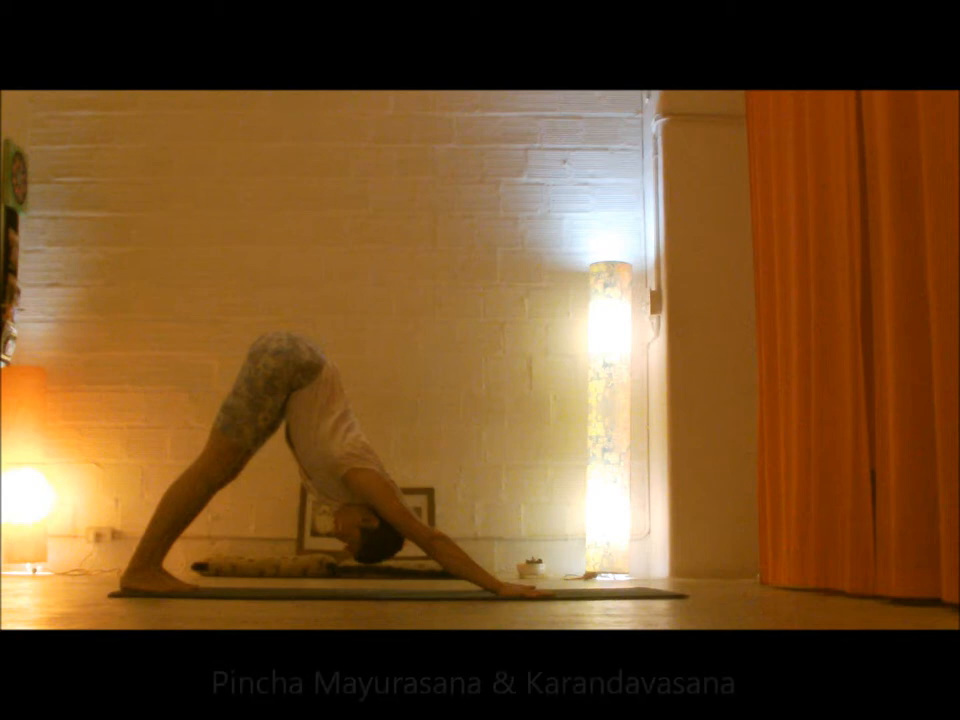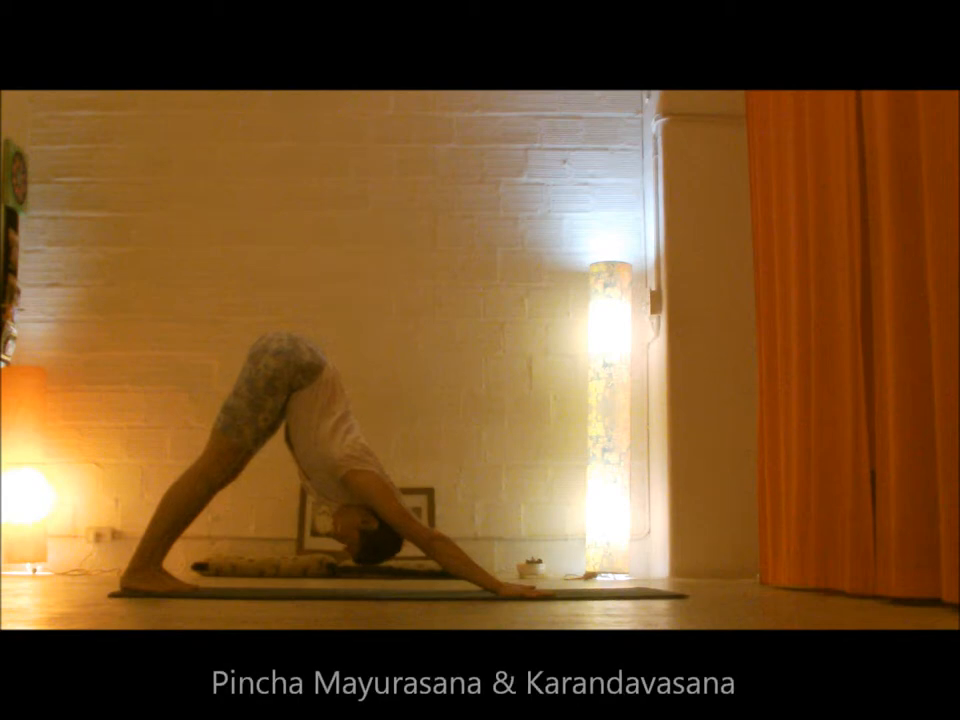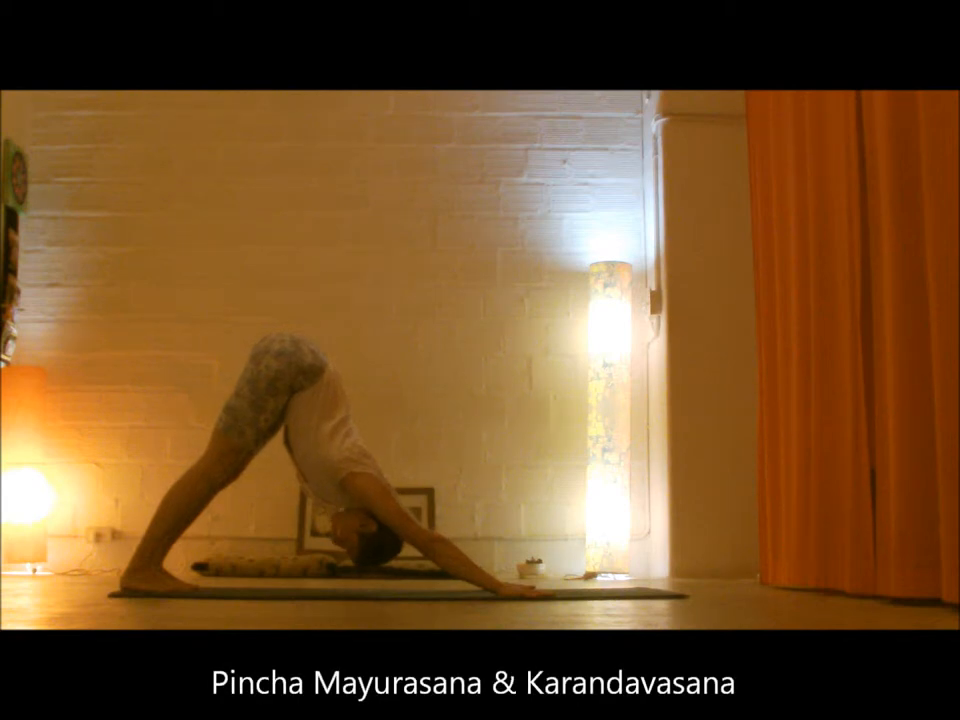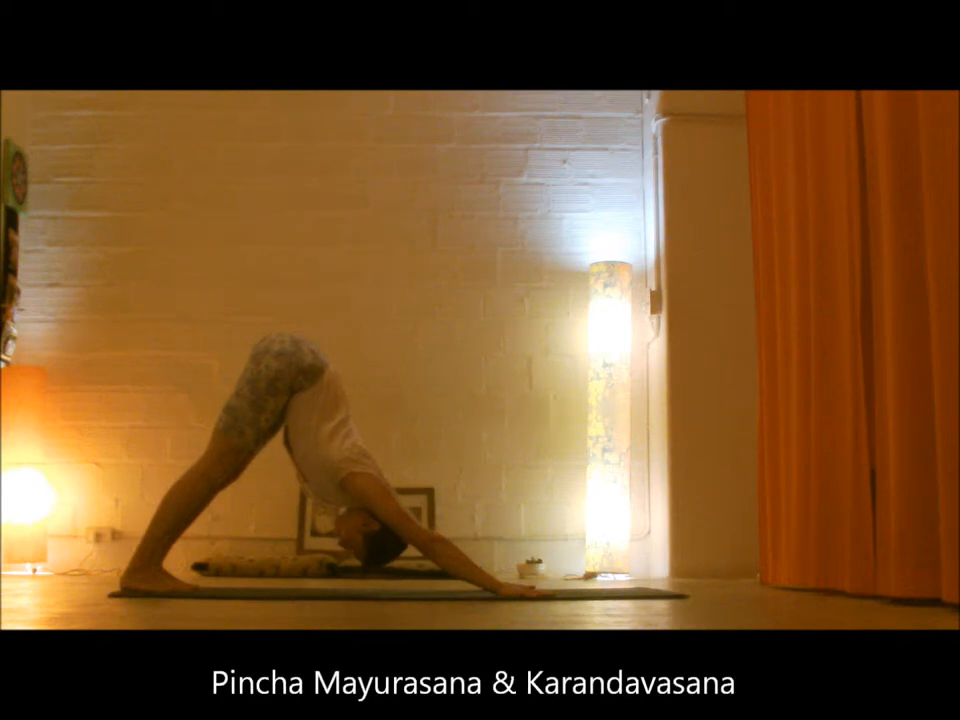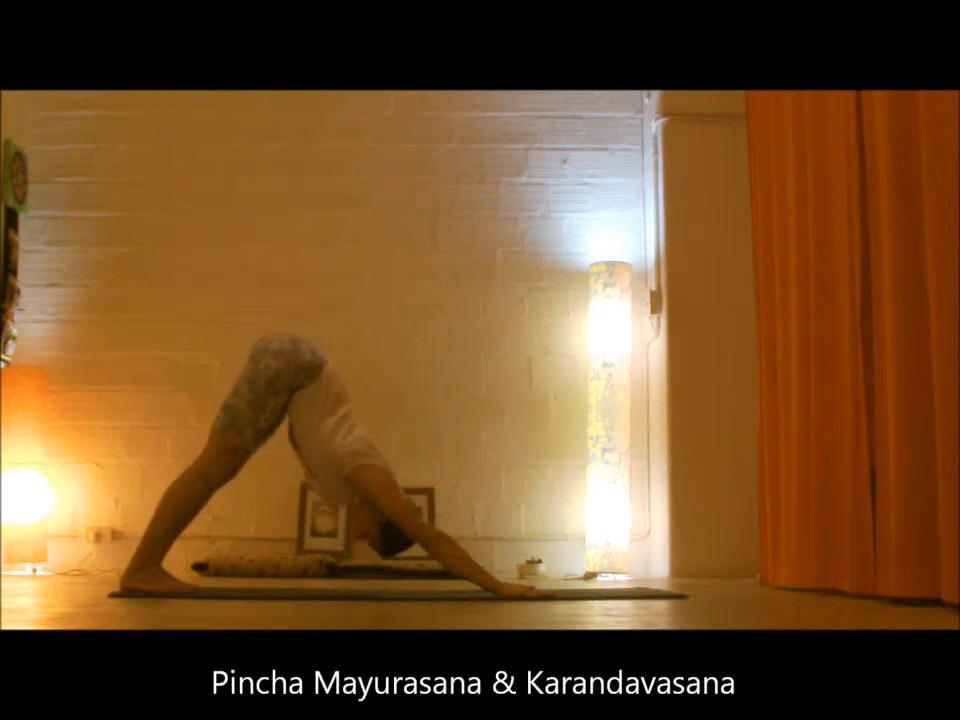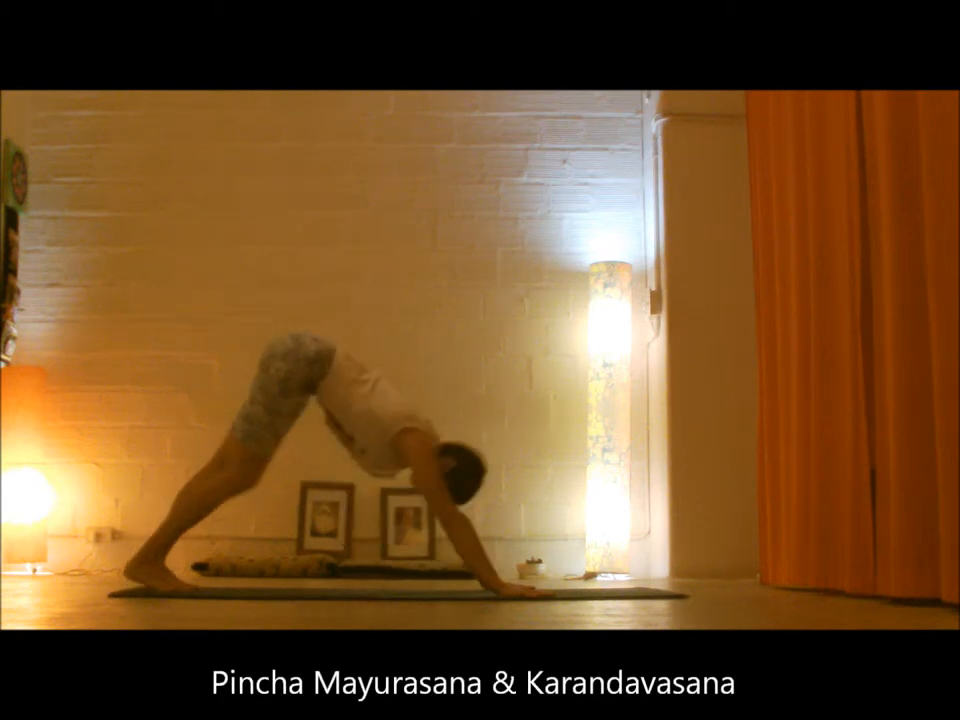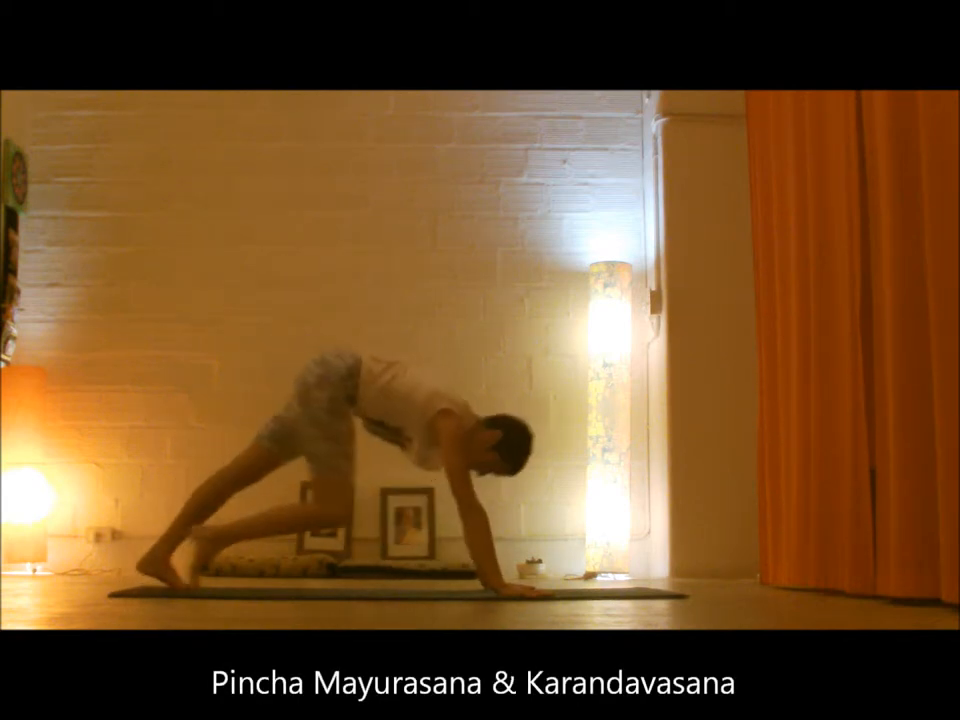
dt=0.3s
person 1, frame 1
right shoulder: (361, 480)
left elbow: (429, 538)
right elbow: (431, 539)
left hip: (289, 367)
right hip: (283, 358)
left knee: (223, 472)
right knee: (213, 467)
left ankle: (149, 566)
right ankle: (141, 567)
person 1, frame 2
right shoulder: (360, 482)
left elbow: (428, 539)
right elbow: (430, 539)
left hip: (291, 368)
right hip: (284, 359)
left knee: (225, 472)
right knee: (213, 467)
left ankle: (150, 567)
right ankle: (141, 568)
person 1, frame 3
right shoulder: (358, 484)
left elbow: (429, 542)
right elbow: (430, 542)
left hip: (291, 367)
right hip: (285, 360)
left knee: (225, 473)
right knee: (215, 468)
left ankle: (149, 566)
right ankle: (140, 567)
person 1, frame 4
right shoulder: (359, 484)
left elbow: (428, 542)
right elbow: (429, 541)
left hip: (293, 370)
right hip: (286, 362)
left knee: (226, 473)
right knee: (214, 468)
left ankle: (150, 566)
right ankle: (141, 568)
person 1, frame 5
left shoulder: (373, 483)
right shoulder: (368, 479)
left elbow: (432, 539)
right elbow: (432, 538)
left hip: (290, 368)
right hip: (285, 361)
left knee: (222, 471)
right knee: (212, 467)
left ankle: (149, 566)
right ankle: (140, 568)
person 1, frame 6
left shoulder: (422, 444)
right shoulder: (418, 444)
left elbow: (450, 519)
right elbow: (450, 518)
left wrist: (485, 577)
right wrist: (496, 584)
left hip: (303, 365)
right hip: (299, 359)
left knee: (227, 467)
right knee: (239, 475)
left ankle: (153, 562)
right ankle: (146, 558)
person 1, frame 7
left shoulder: (462, 429)
right shoulder: (454, 427)
left elbow: (470, 511)
right elbow: (470, 509)
left wrist: (488, 575)
right wrist: (498, 582)
left hip: (331, 382)
right hip: (332, 381)
left knee: (242, 471)
right knee: (335, 509)
left ankle: (158, 555)
right ankle: (214, 537)
